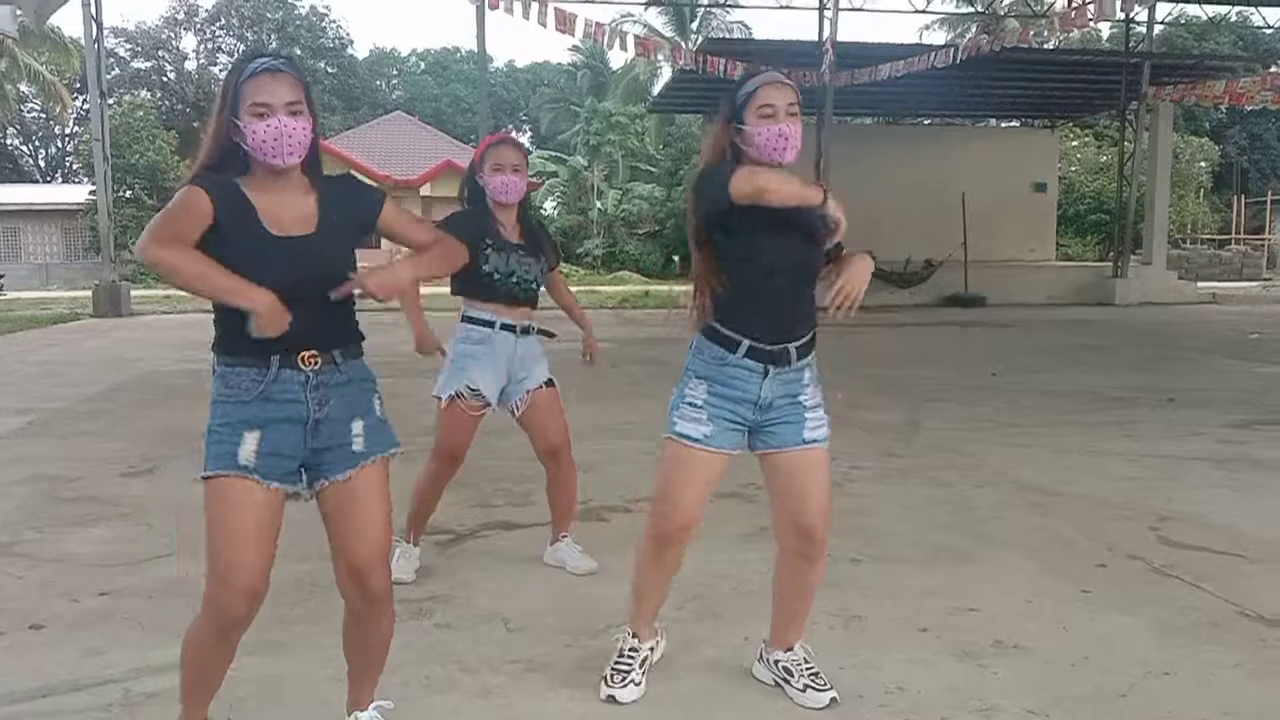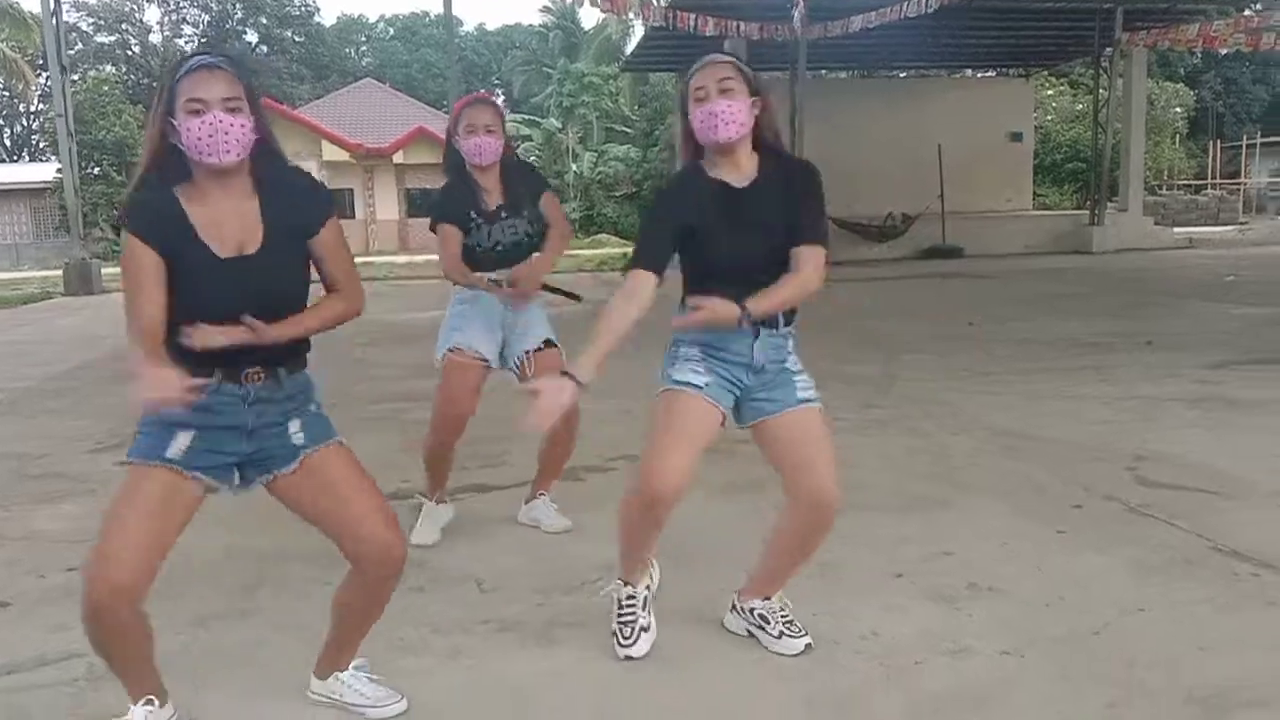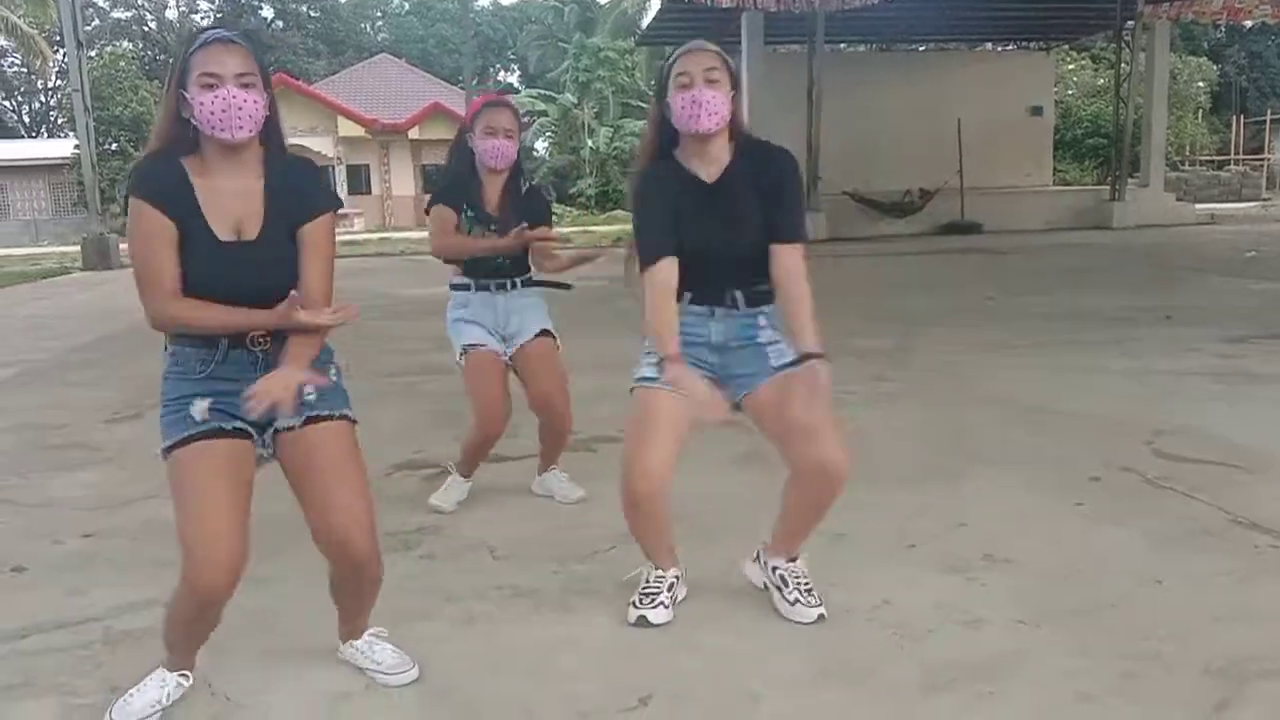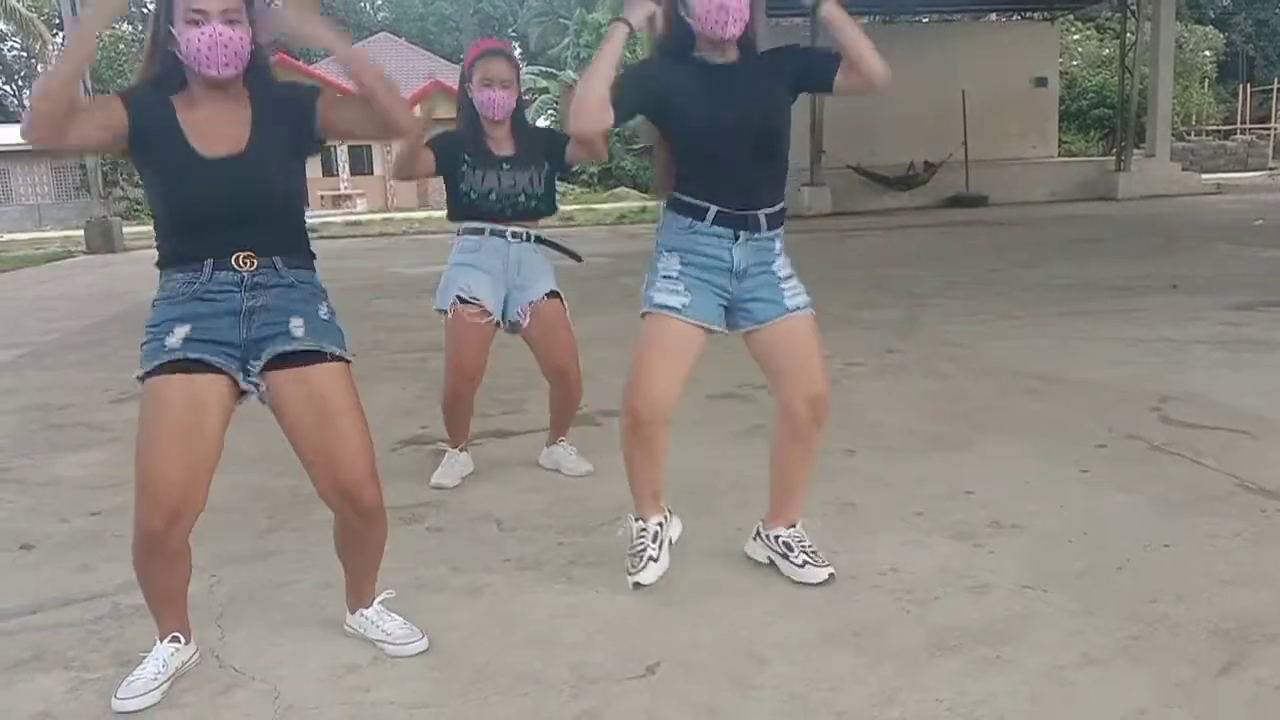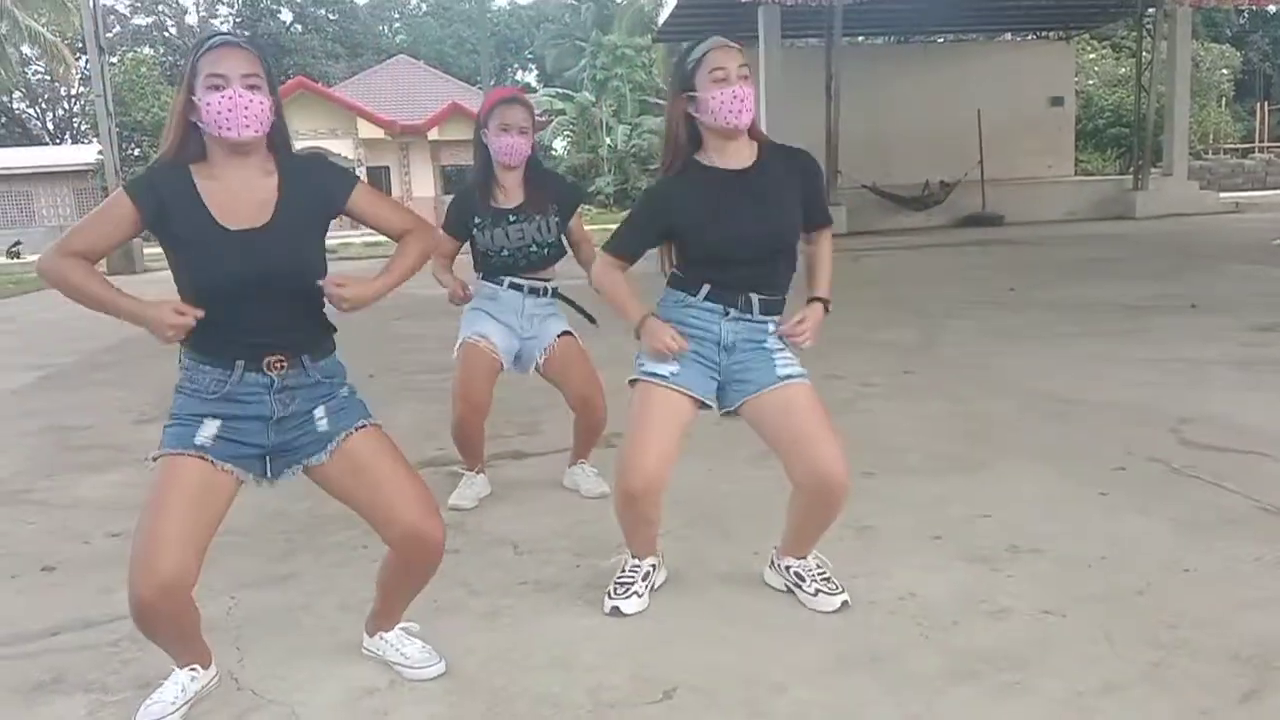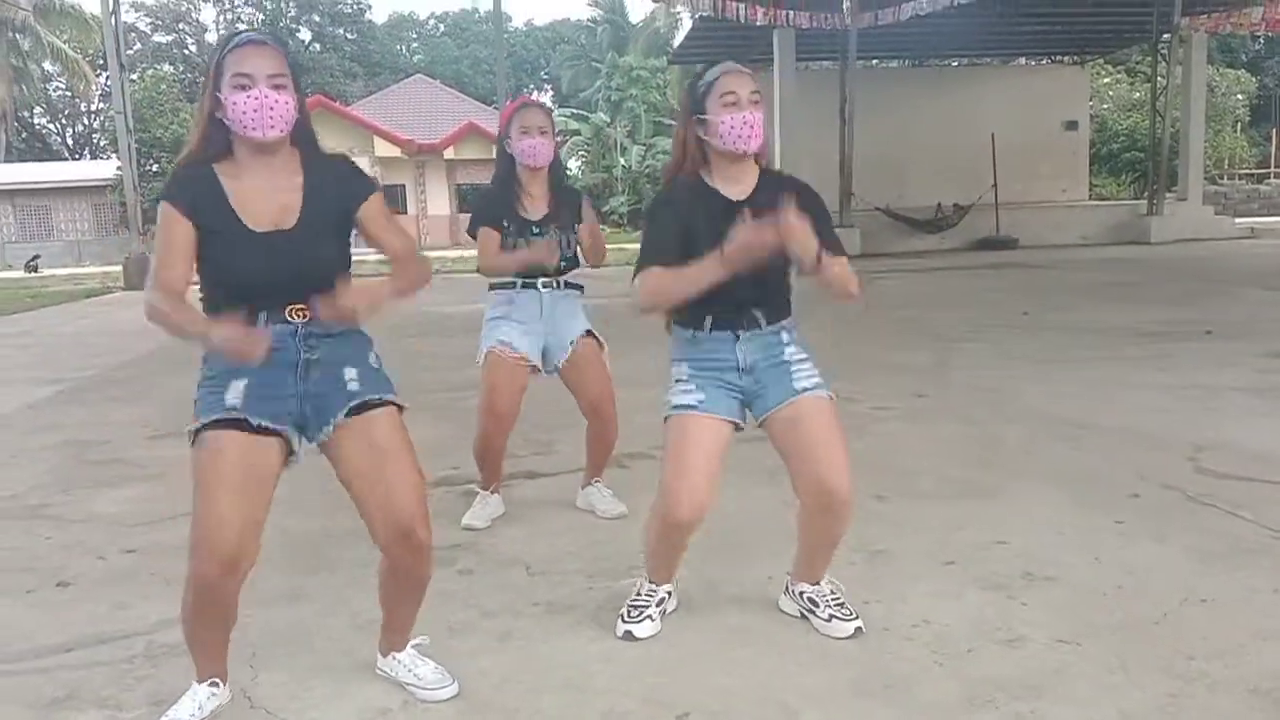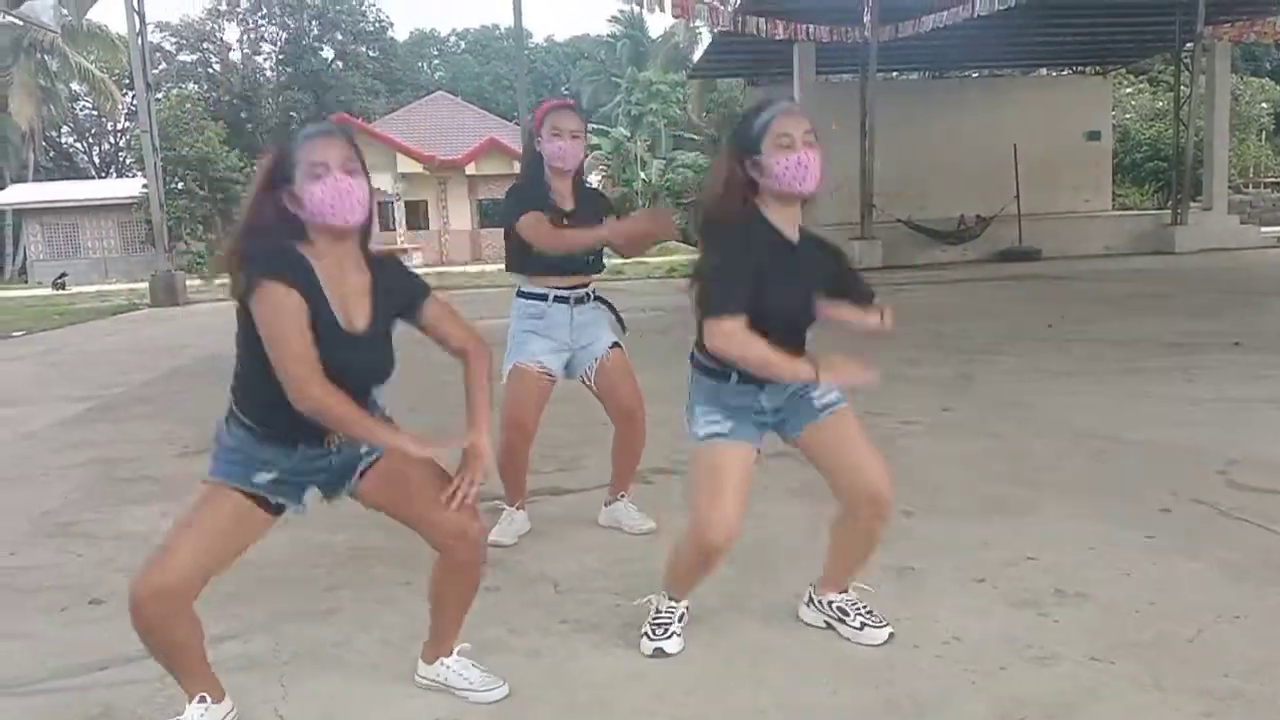
dt=0.5s
person 1, frame 1
left shoulder: (345, 196)
right shoulder: (214, 193)
left elbow: (446, 249)
right elbow: (156, 247)
right wrist: (256, 297)
left hip: (344, 391)
right hip: (253, 397)
left knee: (369, 580)
right knee: (234, 595)
person 1, frame 2
left shoulder: (294, 196)
right shoulder: (150, 214)
left elbow: (347, 296)
right elbow: (148, 337)
left wrist: (263, 332)
right wrist: (158, 375)
left hip: (286, 405)
right hip: (192, 414)
left knee: (382, 551)
right knee: (107, 590)
person 1, frame 3
left shoulder: (302, 181)
right shoulder: (157, 182)
left elbow: (315, 309)
right elbow: (163, 307)
left wrist: (289, 369)
right wrist: (273, 319)
left hip: (298, 372)
right hip: (203, 376)
left knee: (353, 544)
right knee: (213, 571)
left ankle: (356, 635)
person 1, frame 4
left shoulder: (290, 106)
right shoulder: (144, 113)
left elbow: (395, 116)
right elbow: (43, 130)
left hip: (290, 299)
right hip: (192, 309)
left knee: (357, 491)
right knee: (163, 514)
left ankle: (363, 606)
right ankle: (174, 640)
person 1, frame 5
left shoulder: (314, 178)
right shoulder: (163, 189)
left elbow: (421, 233)
right elbow: (61, 260)
left wrist: (372, 288)
right wrist: (143, 311)
left hip: (315, 388)
right hip: (216, 399)
left knee: (423, 535)
right knee: (153, 590)
left ankle: (383, 629)
right ankle: (194, 665)
person 1, frame 6
left shoulder: (337, 177)
right shoulder: (194, 186)
left elbow: (413, 265)
right elbow: (162, 298)
left wrist: (375, 289)
right wrist: (212, 331)
left hip: (339, 351)
right hip: (245, 365)
left knee: (408, 532)
right knee: (218, 560)
left ankle: (397, 649)
person 1, frame 7
left shoulder: (389, 276)
right shoulder: (276, 269)
left elbow: (474, 349)
right elbow: (306, 391)
left wrist: (481, 437)
right wrist: (406, 444)
left hip: (351, 437)
right hip: (263, 451)
left knee: (465, 530)
right knee: (155, 593)
left ankle: (439, 658)
person 2, frame 1
left shoulder: (804, 212)
right shoulder: (718, 184)
left elbow: (841, 260)
right elbow: (760, 184)
left wrist: (859, 260)
right wrist: (827, 202)
left hip: (793, 380)
right hip: (722, 373)
left knee: (808, 531)
right knee: (670, 525)
left ankle: (781, 653)
right ankle: (641, 637)
person 2, frame 2
left shoulder: (795, 176)
right shoulder: (680, 196)
left elbow: (809, 273)
right elbow: (636, 289)
left wrist: (741, 308)
right wrist: (575, 376)
left hip: (779, 354)
right hip: (708, 352)
left knee: (820, 497)
right knee: (658, 482)
left ankle: (753, 602)
right ankle: (633, 583)
person 2, frame 3
left shoulder: (773, 165)
right shoulder: (657, 185)
left elbow: (789, 265)
right elbow: (660, 283)
left wrist: (809, 361)
right wrist: (674, 369)
left hip: (754, 330)
right hip: (682, 335)
left knee: (828, 461)
right knee: (642, 480)
left ankle: (777, 560)
right ankle: (663, 573)
person 2, frame 4
left shoulder: (778, 68)
right shoulder: (666, 75)
left elbow: (874, 75)
right elbow: (587, 119)
left hip: (765, 251)
right hip: (689, 249)
left knee: (809, 400)
right knee: (646, 407)
left ankle: (780, 530)
right ankle: (653, 521)
person 2, frame 5
left shoulder: (795, 168)
right shoulder: (674, 191)
left elbow: (819, 234)
right elbow: (606, 268)
left wrist: (818, 302)
right wrist: (643, 320)
left hip: (763, 339)
right hip: (688, 335)
left knee: (829, 477)
right knee: (638, 480)
left ankle: (792, 560)
right ankle: (642, 561)
person 2, frame 6
left shoulder: (790, 200)
right shoulder: (679, 200)
left elbow: (848, 286)
right elbow: (647, 294)
left wrist: (809, 253)
right wrist: (724, 261)
left hip: (776, 348)
right hip: (703, 356)
left knee: (832, 489)
right knee: (683, 508)
left ankle: (807, 584)
right ankle: (655, 587)
person 2, frame 7
left shoulder: (818, 251)
right shoulder: (733, 233)
left elbow: (880, 318)
right elbow: (724, 338)
left wrist: (851, 313)
right wrist: (818, 371)
left hip: (794, 383)
right hip: (725, 392)
left knee: (873, 491)
right knee: (715, 529)
left ankle: (831, 595)
right ankle: (670, 602)
person 3, frame 1
left shoulder: (537, 234)
right shoulder: (464, 224)
left elbow: (557, 284)
left wrist: (586, 326)
right wrist: (418, 324)
left hip: (527, 346)
right hip: (479, 342)
left knee: (557, 449)
right knee: (446, 456)
left ankle: (561, 542)
right ankle: (409, 544)
person 3, frame 2
left shoulder: (525, 178)
right shoulder: (451, 197)
left elbow: (561, 225)
right elbow: (452, 267)
left wrist: (538, 265)
right wrist: (488, 280)
left hip: (527, 309)
right hip: (475, 307)
left knee: (565, 412)
right knee: (451, 417)
left ankle: (537, 501)
right ankle: (436, 503)
person 3, frame 3
left shoulder: (532, 199)
right shoulder: (452, 187)
left elbow: (545, 262)
right elbow: (441, 243)
left wrist: (579, 257)
right wrist: (510, 242)
left hip: (522, 302)
right hip: (473, 306)
left knee: (554, 403)
right knee: (492, 416)
left ankle: (549, 472)
right ankle: (460, 475)
person 3, frame 4
left shoulder: (540, 140)
right shoulder: (455, 142)
left elbow: (595, 153)
right elbow: (406, 170)
left wrist: (590, 132)
right wrist: (412, 150)
left hip: (532, 256)
right hip: (476, 257)
left knee: (564, 370)
right knee: (463, 374)
left ankle: (557, 445)
right ankle: (458, 451)
person 3, frame 5
left shoulder: (553, 189)
right shoulder: (469, 200)
left elbow: (581, 243)
right elbow: (440, 257)
left wrist: (599, 267)
right wrist: (450, 281)
left hip: (544, 308)
right hip: (490, 306)
left knee: (591, 401)
right knee: (467, 409)
left ankle: (579, 465)
right ankle: (474, 474)
person 3, frame 6
left shoulder: (571, 198)
right shoulder: (494, 199)
left elbow: (595, 258)
right elbow: (487, 263)
left wrist: (591, 236)
right wrist: (529, 256)
left hip: (564, 304)
right hip: (512, 310)
left knee: (602, 407)
right knee: (496, 416)
left ankle: (592, 486)
right ankle: (489, 493)
person 3, frame 7
left shoulder: (594, 199)
right shoulder: (522, 195)
left elbow: (630, 247)
right elbow: (549, 240)
left wrist: (648, 228)
right wrist: (617, 229)
left hip: (588, 314)
right hip: (538, 316)
left knee: (631, 411)
right knee: (516, 426)
left ankle: (617, 502)
right ankle: (515, 509)
